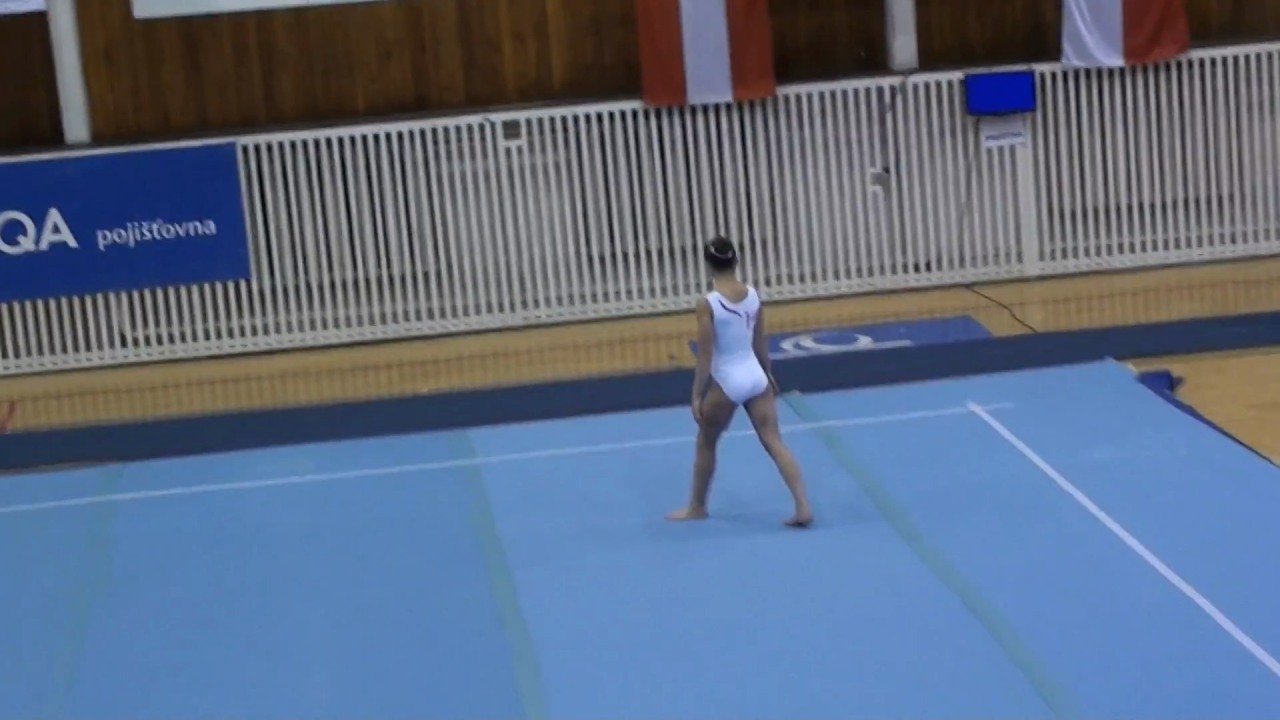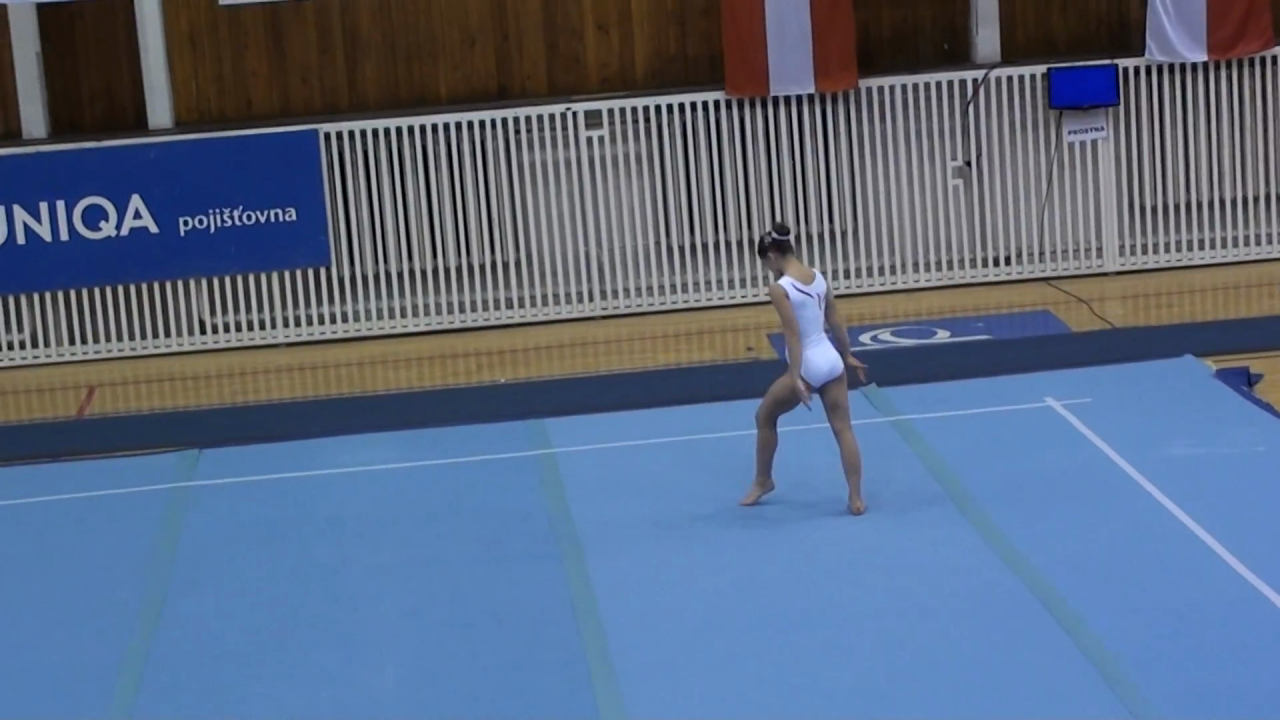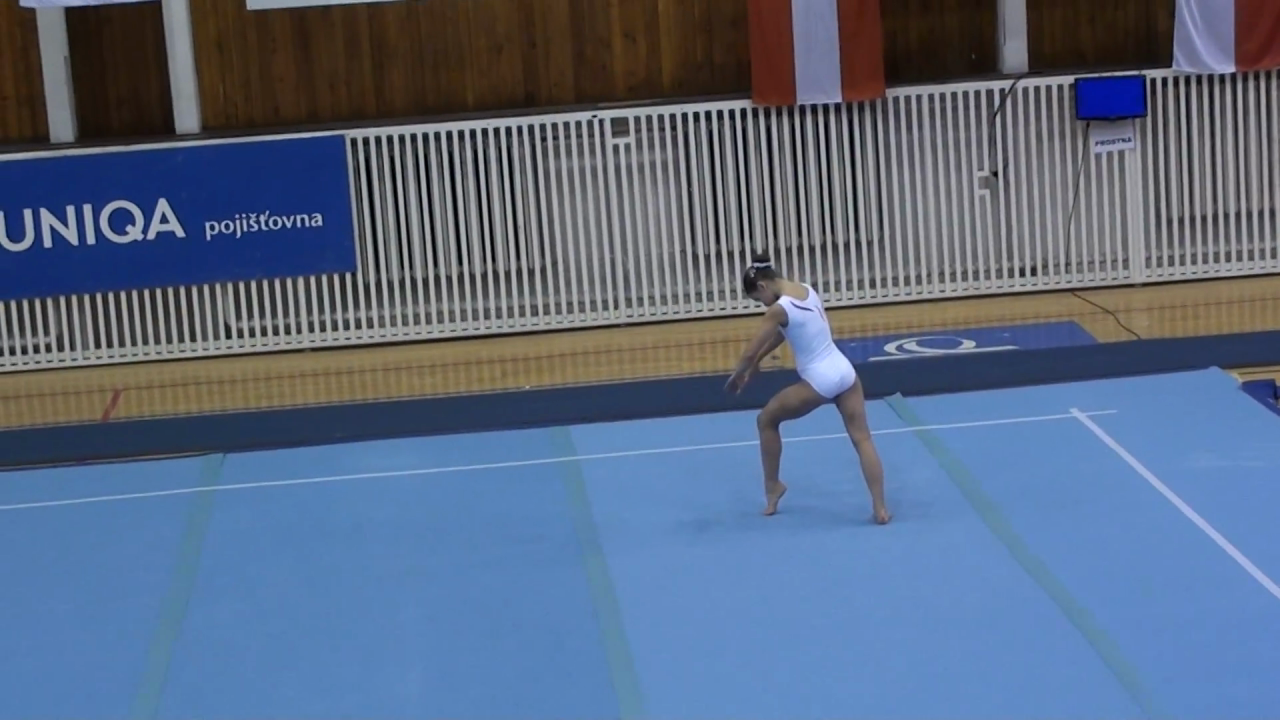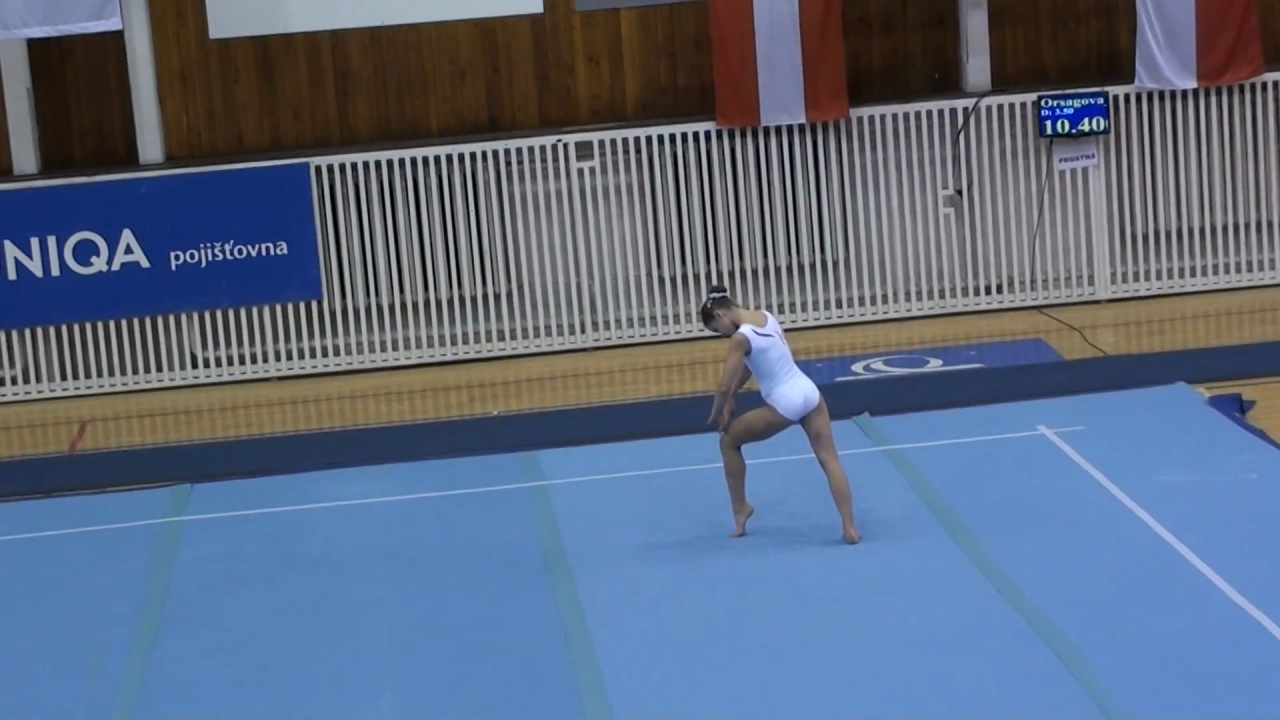
dt=0.7s
person 1, frame 1
left shoulder: (707, 304)
right shoulder: (753, 295)
left elbow: (705, 355)
right elbow: (759, 342)
left wrist: (696, 395)
right wrist: (768, 374)
left hip: (728, 383)
right hip: (756, 377)
left knee: (705, 443)
right knee: (774, 442)
left ankle: (697, 506)
right ankle: (802, 506)
person 1, frame 2
left shoulder: (779, 288)
right shoulder: (818, 277)
left elbow: (793, 336)
right elbow: (835, 322)
left wrist: (795, 378)
right wrist: (848, 355)
left hip: (808, 367)
right hip: (832, 361)
left knee: (765, 417)
right knee: (843, 429)
left ankle: (762, 482)
right ankle: (856, 499)
person 1, frame 3
left shoulder: (778, 310)
right shoulder: (807, 290)
left elbow: (750, 352)
left wrist: (736, 377)
right wrist: (756, 362)
left hip: (819, 382)
right hip: (845, 372)
left knee: (766, 419)
right knee: (862, 439)
left ankle: (773, 486)
right ankle: (880, 508)
person 1, frame 4
left shoulder: (741, 338)
right shoulder: (766, 317)
left elbow: (724, 387)
left wrist: (717, 414)
right wrist: (731, 399)
left hip: (784, 404)
right hip: (809, 393)
left knee: (728, 441)
right knee: (830, 459)
left ankle: (740, 508)
right ankle: (850, 527)
